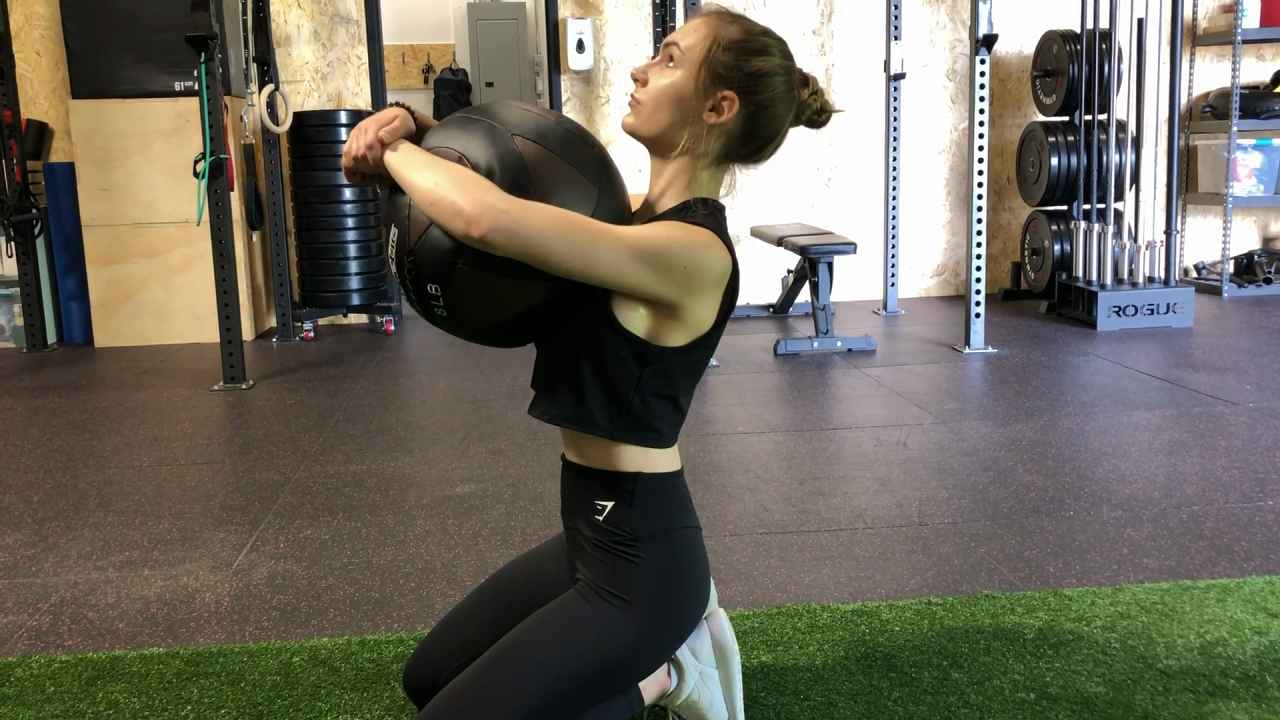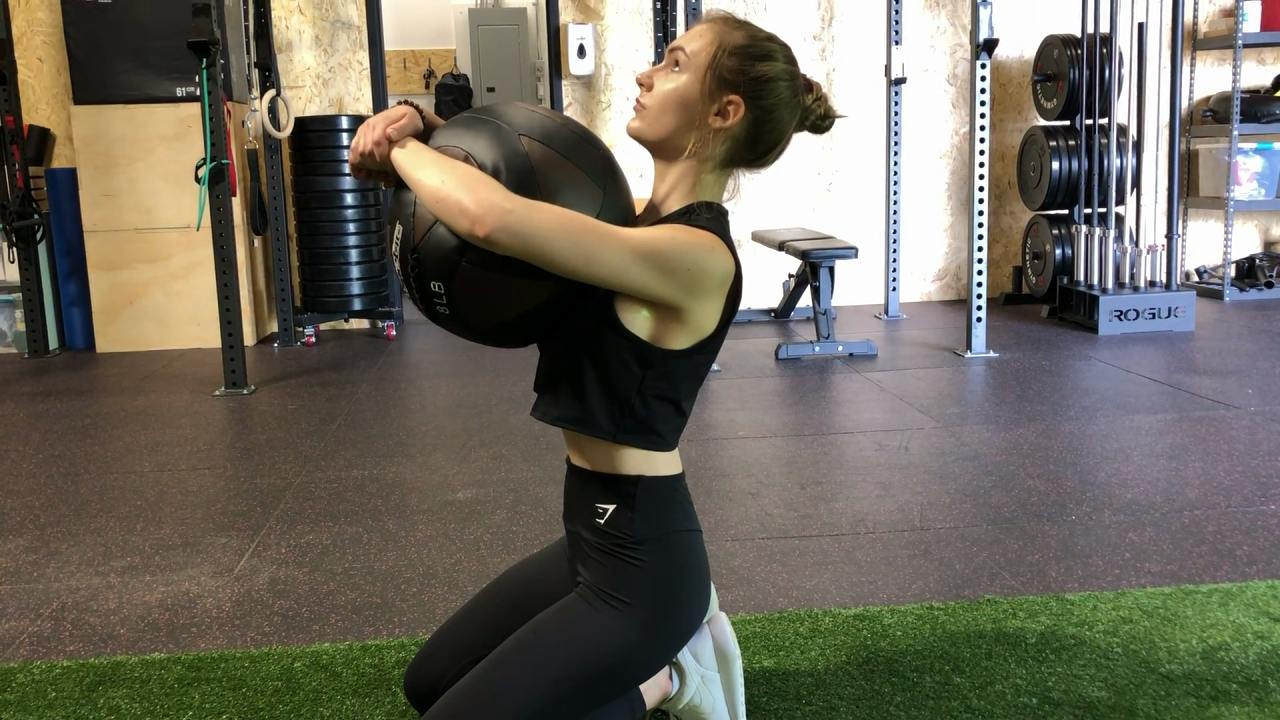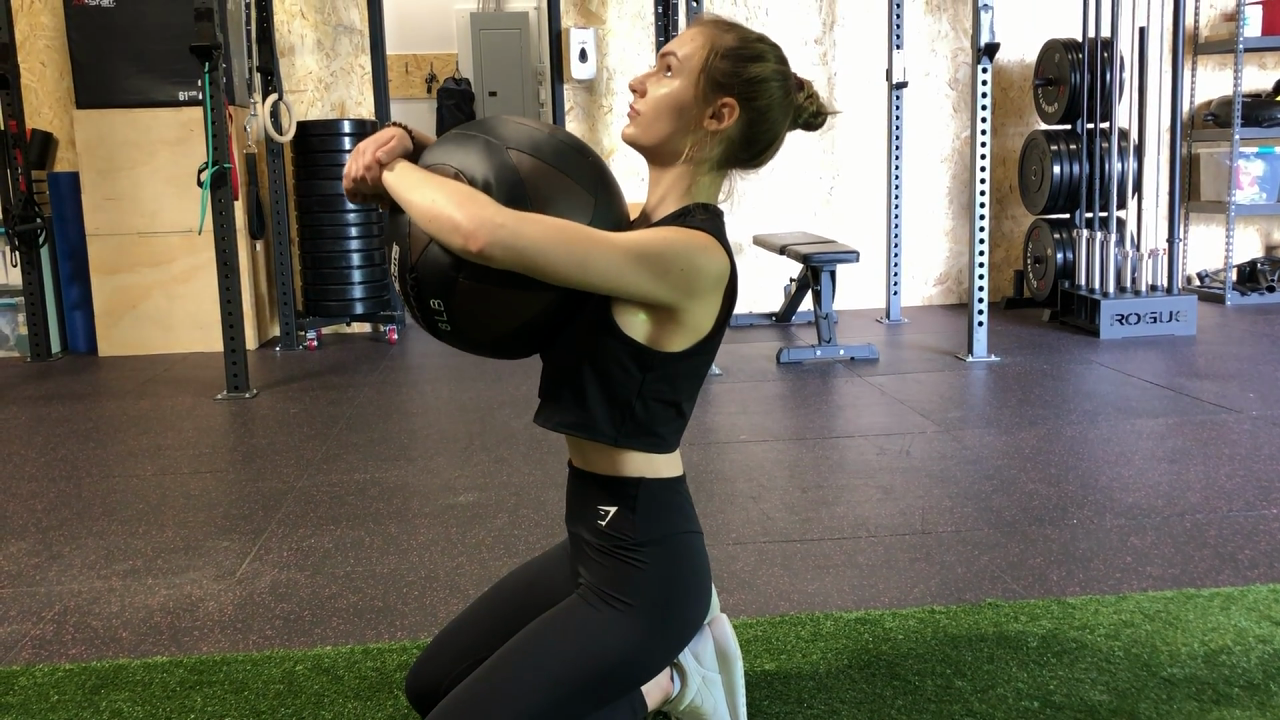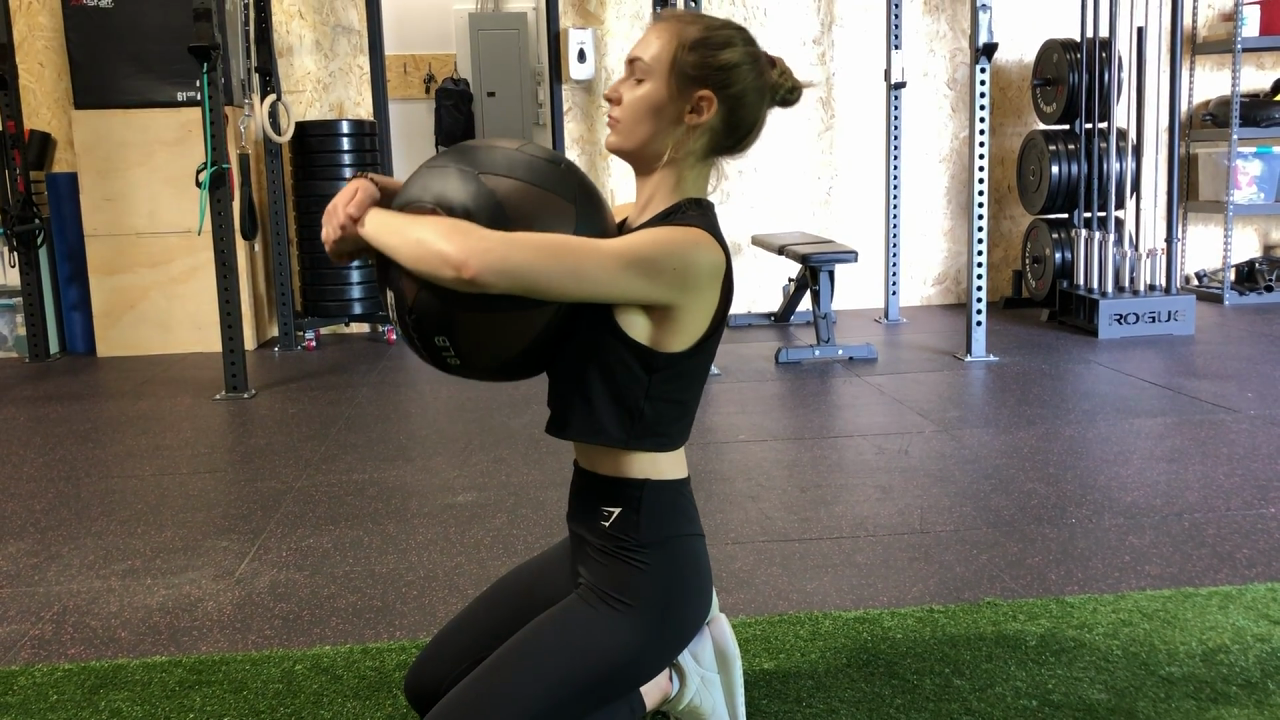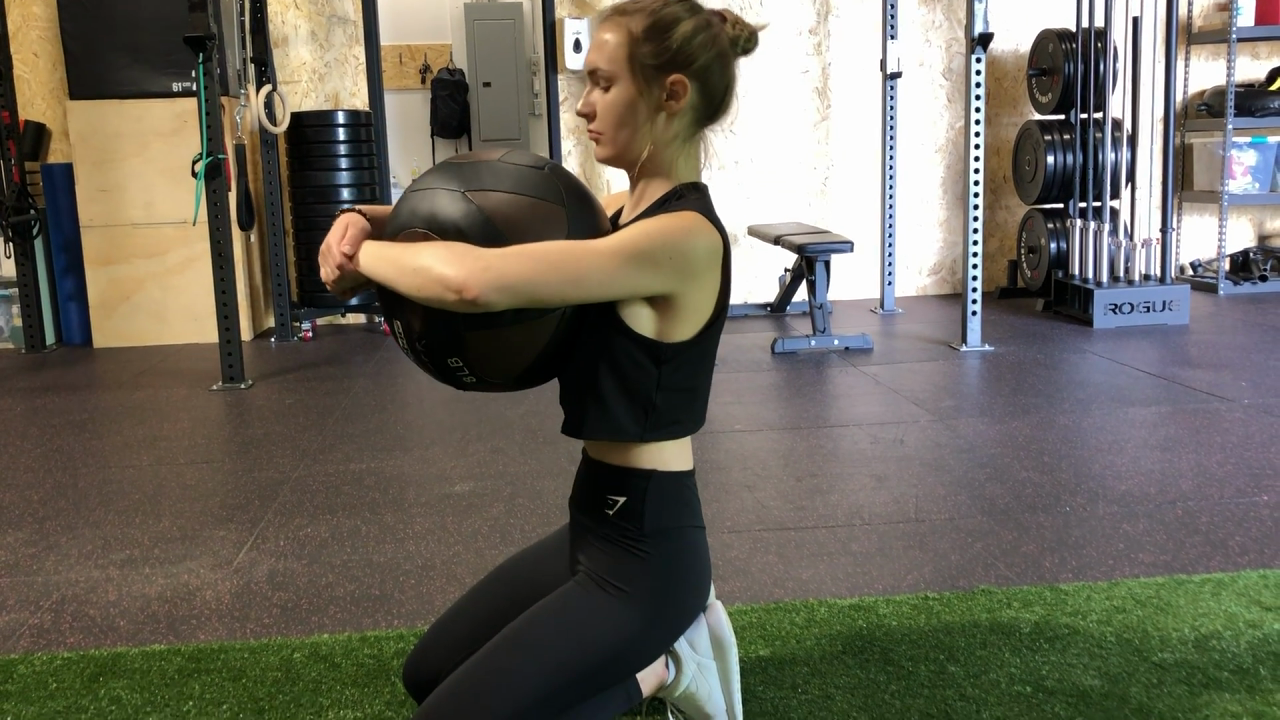
dt=0.4s
person 1, frame 1
left shoulder: (692, 250)
right shoulder: (646, 215)
left elbow: (486, 219)
left wrist: (391, 152)
right wrist: (410, 123)
left hip: (639, 559)
right hip: (599, 530)
right ankle: (657, 656)
person 1, frame 2
left shoulder: (696, 253)
right shoulder: (649, 218)
left elbow: (489, 217)
right elbow: (511, 183)
left wrist: (399, 149)
right wrist: (419, 124)
left hip: (640, 562)
right hip: (600, 534)
right ankle: (658, 659)
person 1, frame 3
left shoulder: (691, 254)
right shoulder: (648, 224)
left elbow: (483, 232)
right elbow: (509, 196)
left wrist: (390, 171)
right wrist: (409, 143)
left hip: (641, 562)
right hip: (603, 536)
right ankle: (661, 660)
person 1, frame 4
left shoulder: (686, 251)
right shoulder: (637, 223)
left elbow: (473, 260)
left wrist: (367, 222)
right wrist: (378, 191)
left hip: (644, 563)
right hip: (603, 536)
right ankle: (660, 658)
person 1, frame 5
left shoulder: (684, 235)
right shoulder: (629, 211)
left elbow: (474, 280)
left wrist: (365, 255)
right wrist: (367, 220)
left hip: (644, 550)
right hip: (599, 523)
right ankle: (654, 649)
